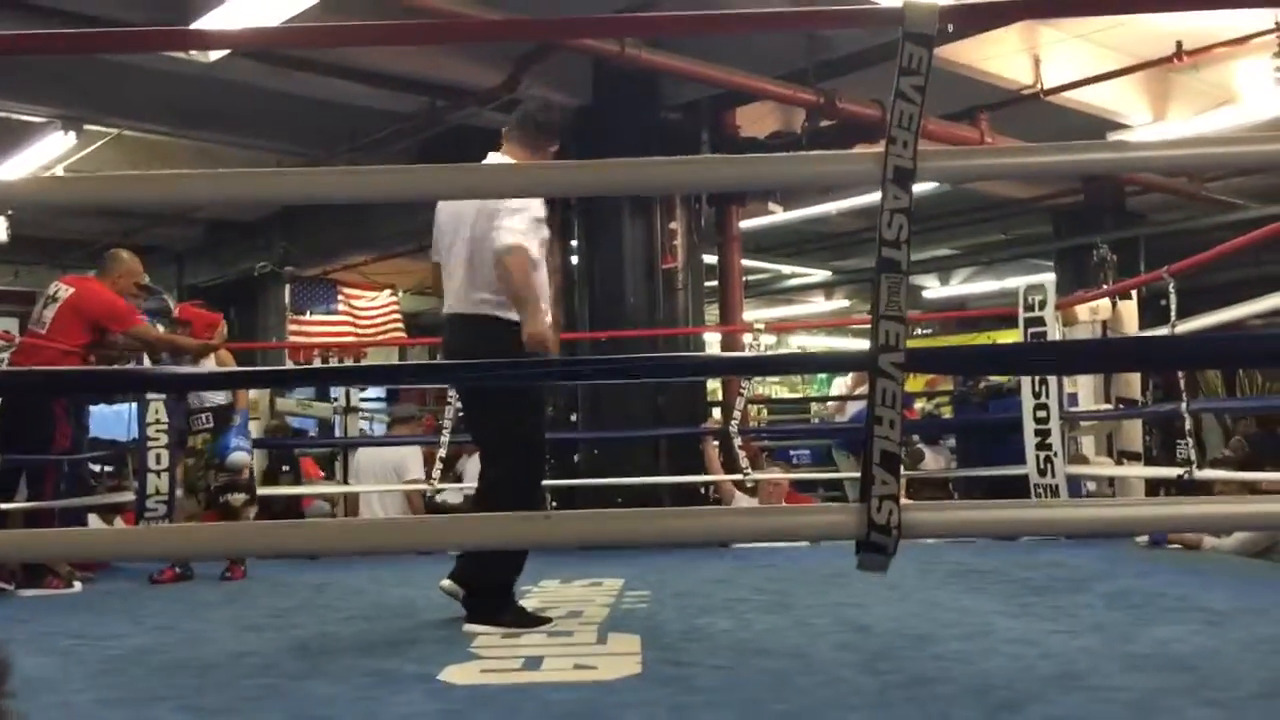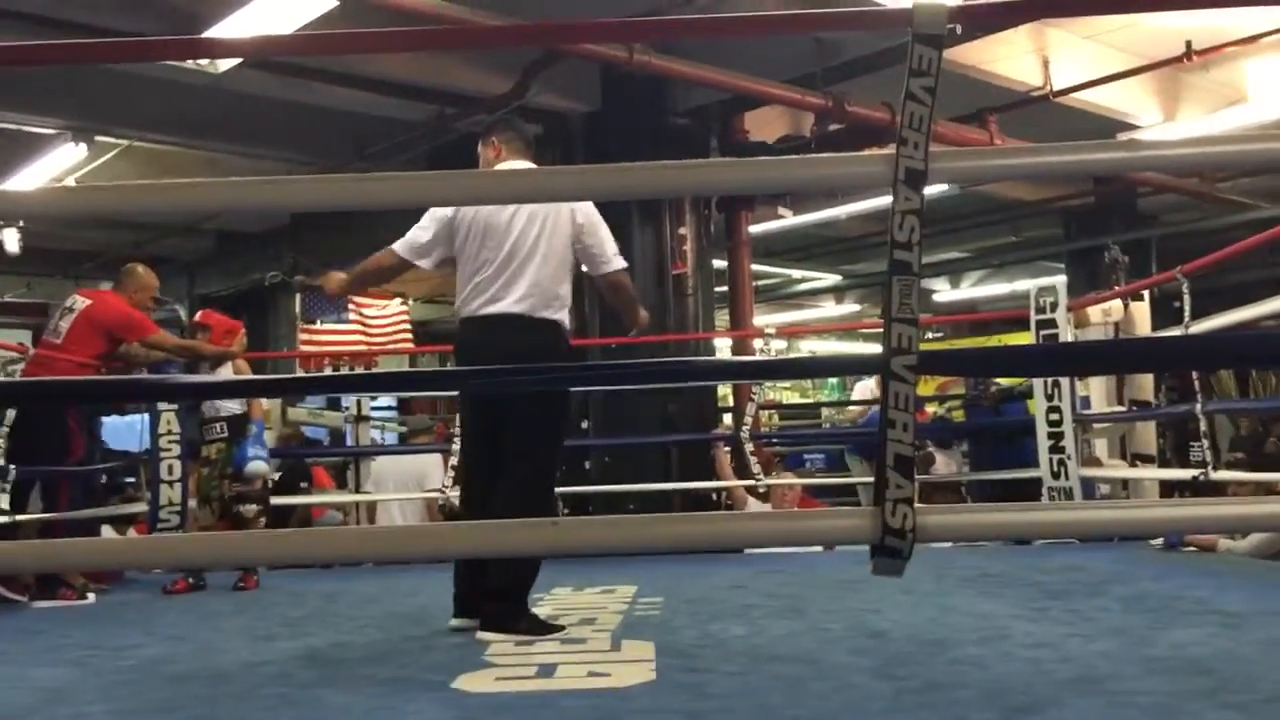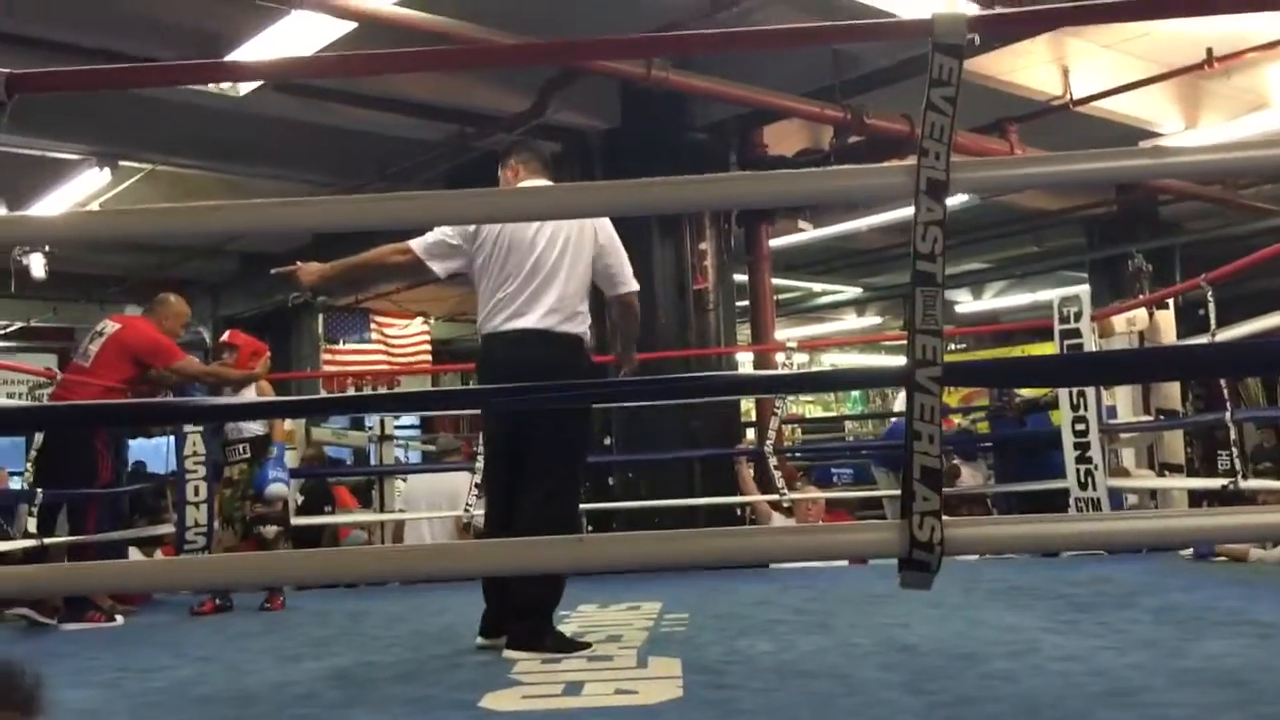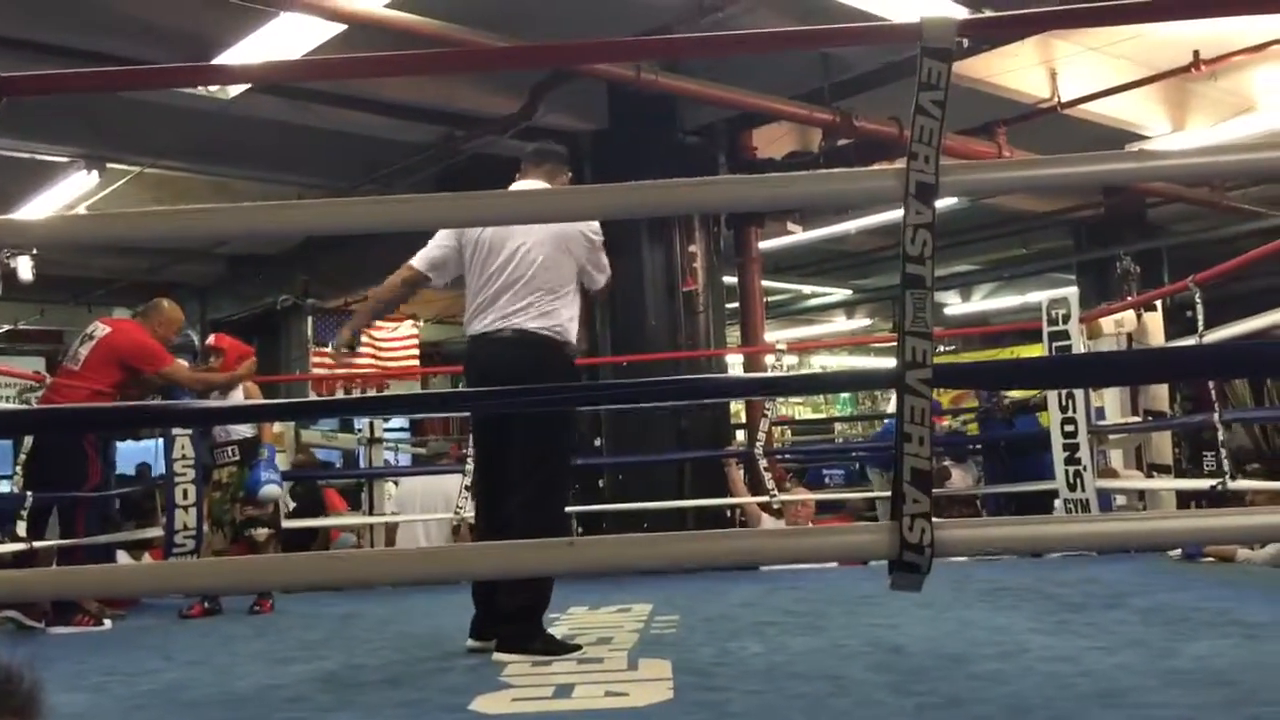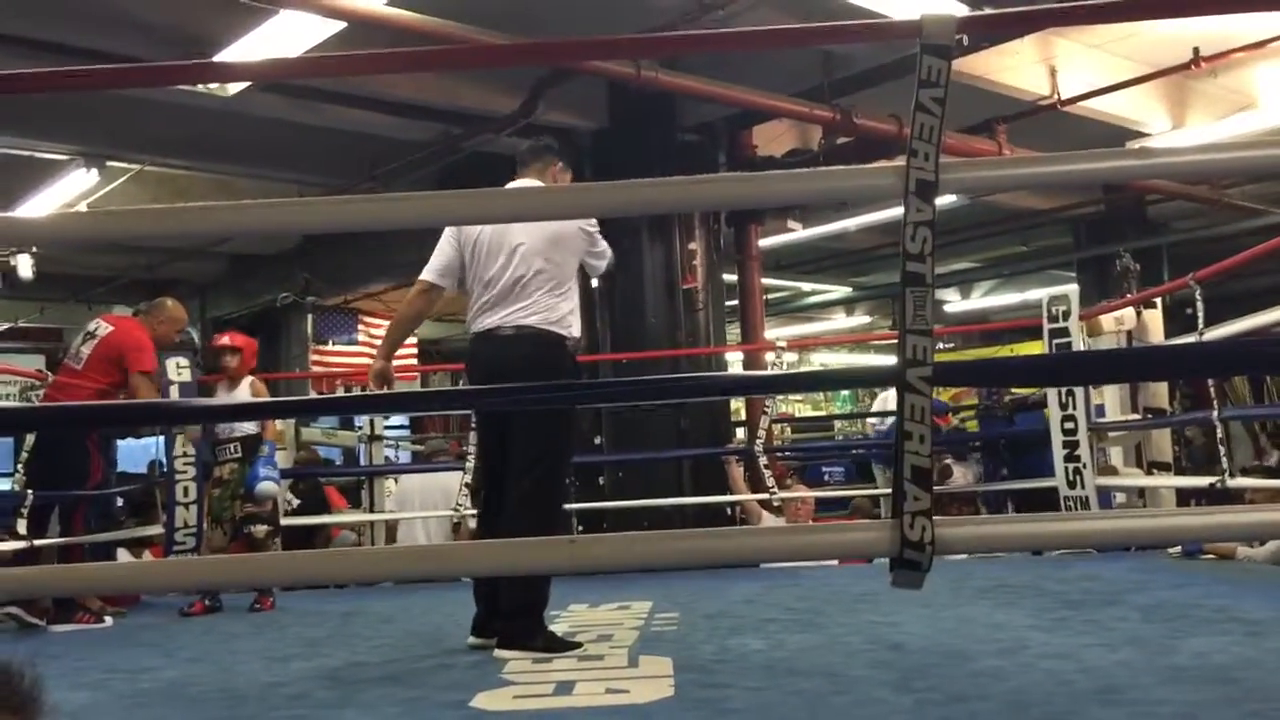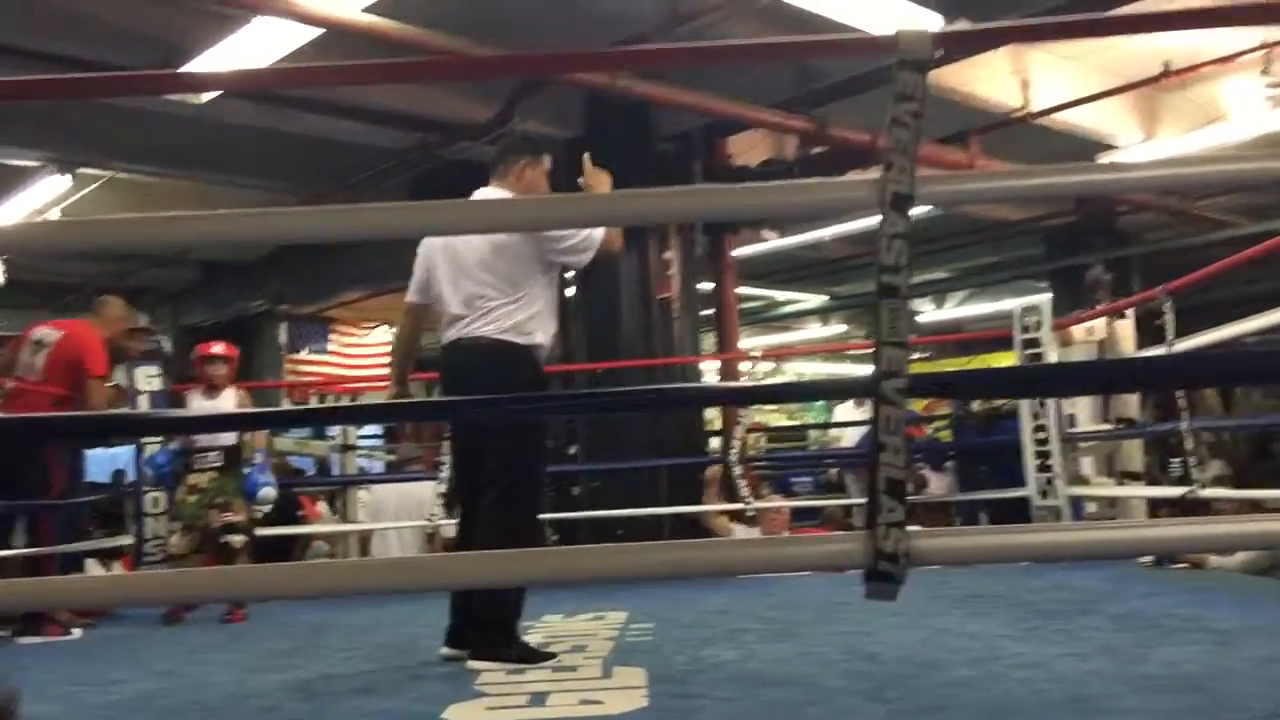
dt=0.4s
person 1, frame 1
right shoulder: (519, 190)
left elbow: (446, 267)
right elbow: (513, 255)
right wrist: (533, 318)
left hip: (465, 335)
right hip: (501, 339)
left knee: (502, 463)
right knee: (517, 470)
left ankle: (472, 574)
right ankle: (490, 602)
person 1, frame 2
left shoulder: (465, 199)
right shoulder: (568, 199)
left elbow: (398, 258)
right elbow: (612, 275)
left wrist: (344, 284)
right wrist: (635, 317)
left hip: (479, 342)
right hip: (538, 343)
left knee: (481, 472)
right knee: (529, 475)
left ankle: (472, 600)
right ankle: (505, 609)
person 1, frame 3
left shoulder: (483, 215)
right shoulder: (589, 216)
left elbow: (401, 257)
right elbow: (625, 298)
left wrist: (325, 273)
right wrist: (626, 350)
left hip: (502, 357)
right hip: (561, 358)
left knee: (504, 489)
right knee: (553, 491)
left ankle: (499, 618)
right ankle: (530, 627)
person 1, frame 4
right shoulder: (578, 220)
left elbow: (410, 277)
right elbow: (597, 281)
left wrist: (354, 326)
left hip: (485, 356)
right hip: (541, 358)
left knee: (494, 488)
right knee: (538, 492)
left ankle: (488, 621)
right ankle: (520, 629)
person 1, frame 5
left shoulder: (471, 216)
right shoulder: (571, 213)
left elbow: (425, 291)
right elbow: (602, 262)
left wrist: (384, 354)
left hip: (487, 354)
right hip: (542, 356)
left knee: (497, 487)
right knee: (537, 490)
left ankle: (490, 618)
right ankle: (521, 626)
person 1, frame 6
left shoulder: (440, 226)
left elbow: (414, 312)
right elbow: (609, 243)
left wrist: (399, 378)
right wrist: (601, 191)
left hip: (460, 364)
right hip: (506, 366)
left knee: (476, 498)
right knee: (510, 501)
left ankle: (465, 630)
right ankle: (493, 637)
person 2, frame 1
left shoulder: (66, 285)
right shoulder: (105, 300)
right elbow: (158, 341)
right wrist: (207, 345)
right hip: (50, 389)
right knee: (47, 478)
right ankle: (35, 572)
person 2, frame 2
left shoulder: (84, 299)
right shoulder: (120, 312)
right elbow: (179, 347)
left wrist: (161, 357)
right wrist: (228, 352)
right hip: (62, 401)
right knee: (62, 489)
right ankle: (50, 583)
person 2, frame 3
left shoulder: (115, 324)
right shoulder: (149, 337)
right elbow: (204, 374)
left wrist: (178, 378)
right wrist: (253, 374)
right hip: (88, 424)
left knee: (51, 505)
right knee: (91, 512)
right ankle: (78, 606)
person 2, frame 4
left shoulder: (106, 327)
right shoulder: (138, 342)
right elbow: (191, 382)
left wrist: (162, 378)
right wrist: (239, 375)
right hip: (77, 428)
left knee: (38, 509)
right knee: (80, 516)
right ankle: (65, 611)
person 2, frame 5
left shoulder: (103, 322)
right shoulder: (140, 342)
right elbow: (144, 400)
left wrist: (128, 385)
right hip: (80, 428)
left knee: (41, 506)
right knee: (82, 513)
right ankle: (68, 608)
person 2, frame 6
left shoulder: (43, 329)
right shoulder: (90, 344)
right elbow: (97, 405)
right wrist: (114, 398)
right hip: (43, 437)
right knee: (44, 524)
right ankle: (36, 619)
person 3, frame 1
left shoulder: (220, 356)
left elbow: (241, 393)
left wrist: (239, 429)
left hip: (225, 433)
right hip: (198, 437)
left knee: (233, 500)
right knee: (191, 496)
left ankle: (237, 561)
right ankle: (181, 563)
person 3, frame 2
left shoulder: (238, 364)
right shoulder: (202, 369)
left elbow: (256, 403)
left wrist: (255, 439)
left hip: (238, 440)
right hip: (211, 445)
left knee: (247, 509)
right knee: (203, 508)
left ankle: (250, 571)
right ankle: (194, 573)
person 3, frame 3
left shoulder: (260, 386)
right shoulder: (225, 390)
left elbow: (277, 424)
left wrist: (275, 461)
left hip: (260, 462)
right hip: (233, 466)
left knee: (269, 530)
right knee: (226, 530)
left ankle: (276, 592)
right ankle: (221, 594)
person 3, frame 4
left shoulder: (247, 387)
right shoulder: (213, 393)
left elbow: (266, 425)
left wrist: (266, 463)
left hip: (249, 464)
right hip: (221, 469)
left knee: (259, 532)
right knee: (216, 533)
left ankle: (264, 595)
right ankle: (209, 598)
person 3, frame 5
left shoulder: (255, 385)
right shoulder: (218, 389)
left elbow: (269, 424)
right elbow: (212, 426)
left wrist: (266, 460)
left hip: (251, 461)
right hip: (223, 466)
left knee: (259, 531)
right knee: (216, 530)
left ankle: (265, 592)
right ankle: (210, 595)
person 3, frame 6
left shoulder: (237, 396)
right shoulder: (190, 397)
left elbow: (255, 430)
right elbow: (184, 435)
left wrist: (259, 465)
left hip: (228, 473)
right hip: (195, 474)
left knee: (235, 539)
right knee: (183, 539)
left ankle: (237, 603)
